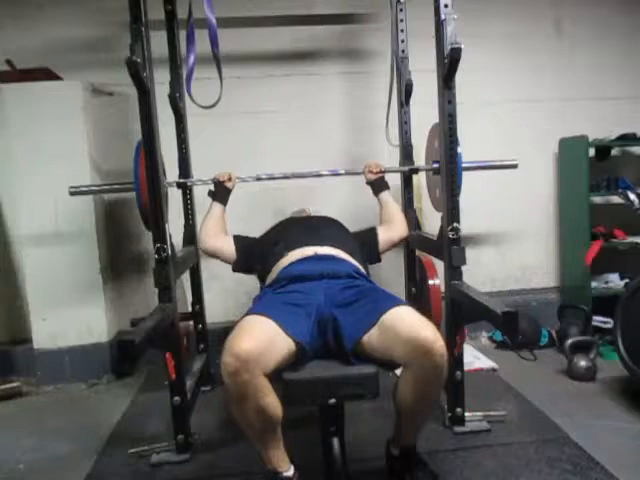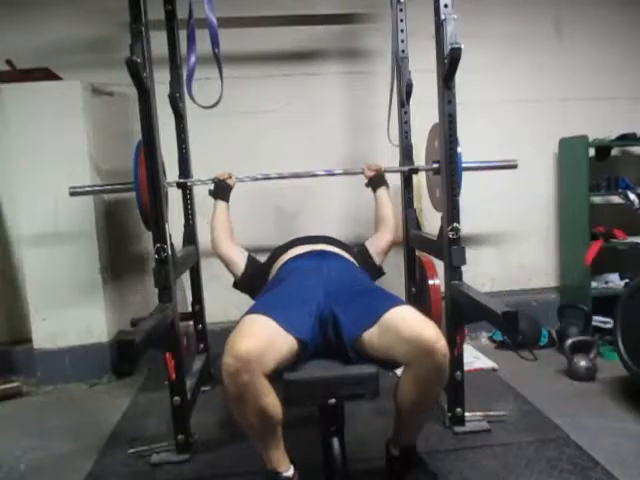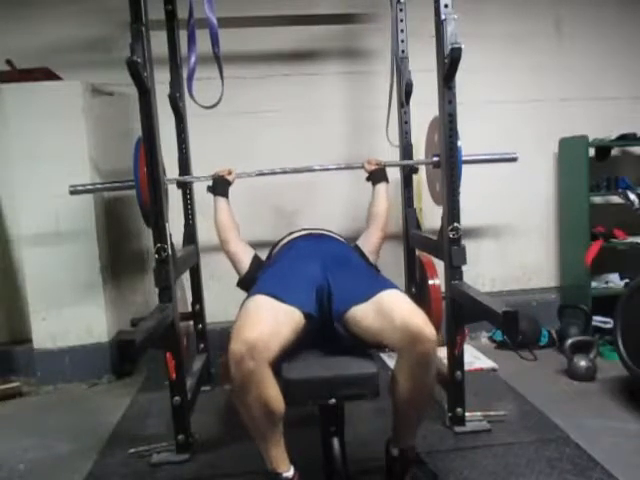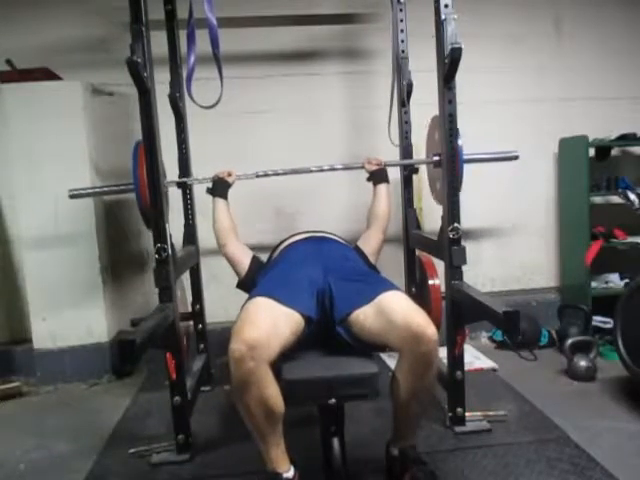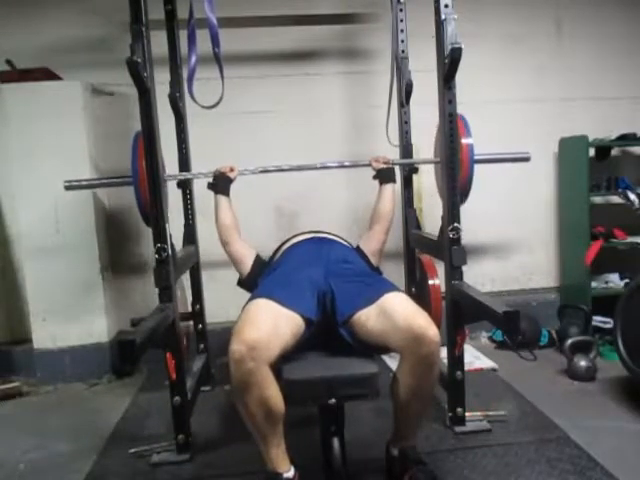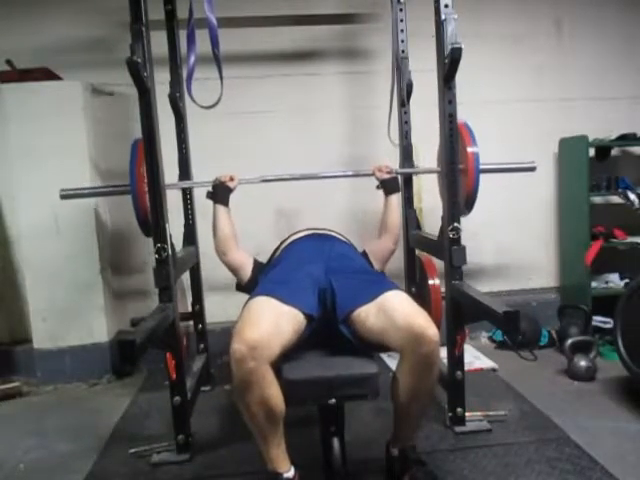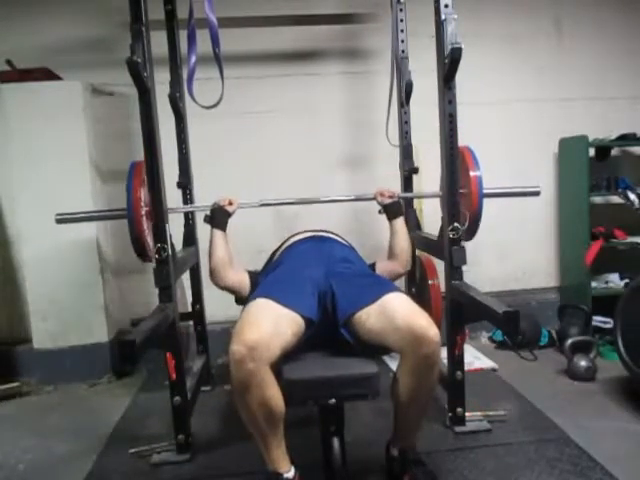
dt=0.7s
person 1, frame 1
left shoulder: (344, 233)
right shoulder: (271, 238)
left elbow: (398, 229)
right elbow: (210, 242)
left wrist: (380, 186)
right wrist: (221, 195)
left hip: (352, 288)
right hip: (290, 291)
left knee: (430, 349)
right knee: (238, 360)
left ankle: (402, 450)
person 1, frame 2
left shoulder: (353, 259)
right shoulder: (266, 271)
left elbow: (386, 233)
right elbow: (223, 244)
left wrist: (379, 184)
right wrist: (222, 195)
left knee: (432, 348)
right knee: (239, 360)
left ankle: (402, 450)
person 1, frame 3
left shoulder: (354, 255)
left elbow: (377, 229)
right elbow: (231, 240)
left wrist: (379, 180)
right wrist: (220, 192)
left knee: (421, 336)
right knee: (245, 350)
left ankle: (402, 450)
person 1, frame 4
left shoulder: (355, 257)
left elbow: (376, 229)
right elbow: (229, 243)
left wrist: (380, 180)
right wrist: (219, 193)
left knee: (423, 336)
right knee: (245, 350)
left ankle: (402, 450)
person 1, frame 5
left shoulder: (359, 258)
left elbow: (379, 229)
right elbow: (232, 240)
left wrist: (386, 178)
right wrist: (222, 189)
left knee: (425, 338)
right knee: (244, 351)
left ankle: (402, 450)
person 1, frame 6
left shoulder: (361, 264)
right shoulder: (266, 273)
left elbow: (388, 240)
right elbow: (228, 251)
left wrist: (392, 189)
right wrist: (221, 199)
left knee: (425, 338)
right knee: (246, 350)
left ankle: (401, 451)
person 1, frame 7
left shoulder: (363, 269)
right shoulder: (264, 281)
left elbow: (400, 264)
right elbow: (224, 277)
left wrist: (395, 212)
right wrist: (219, 223)
left knee: (425, 338)
right knee: (245, 352)
left ankle: (401, 452)
